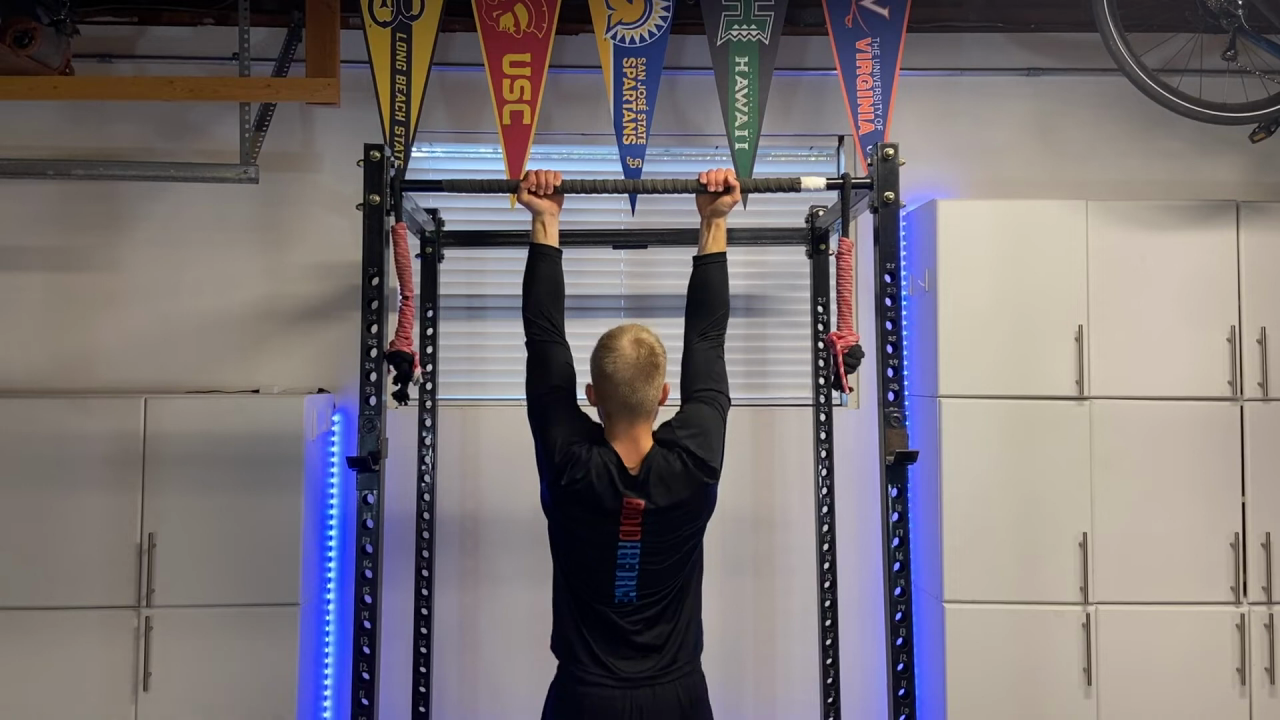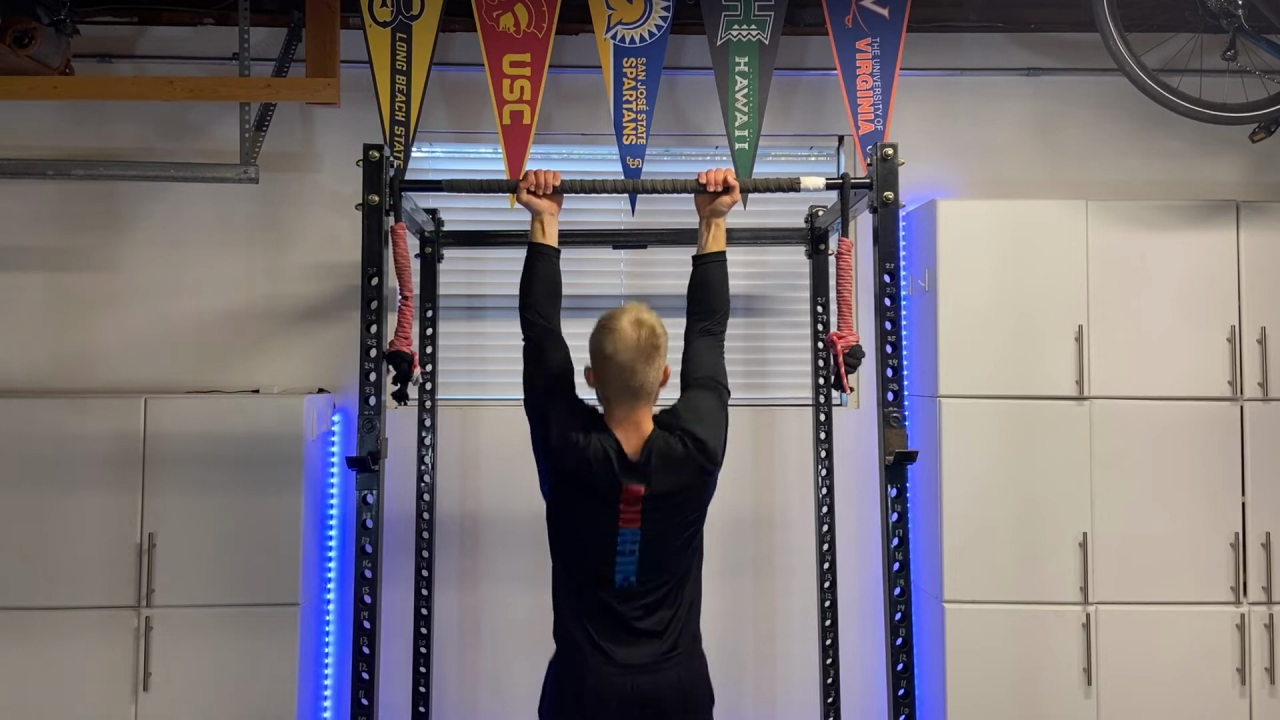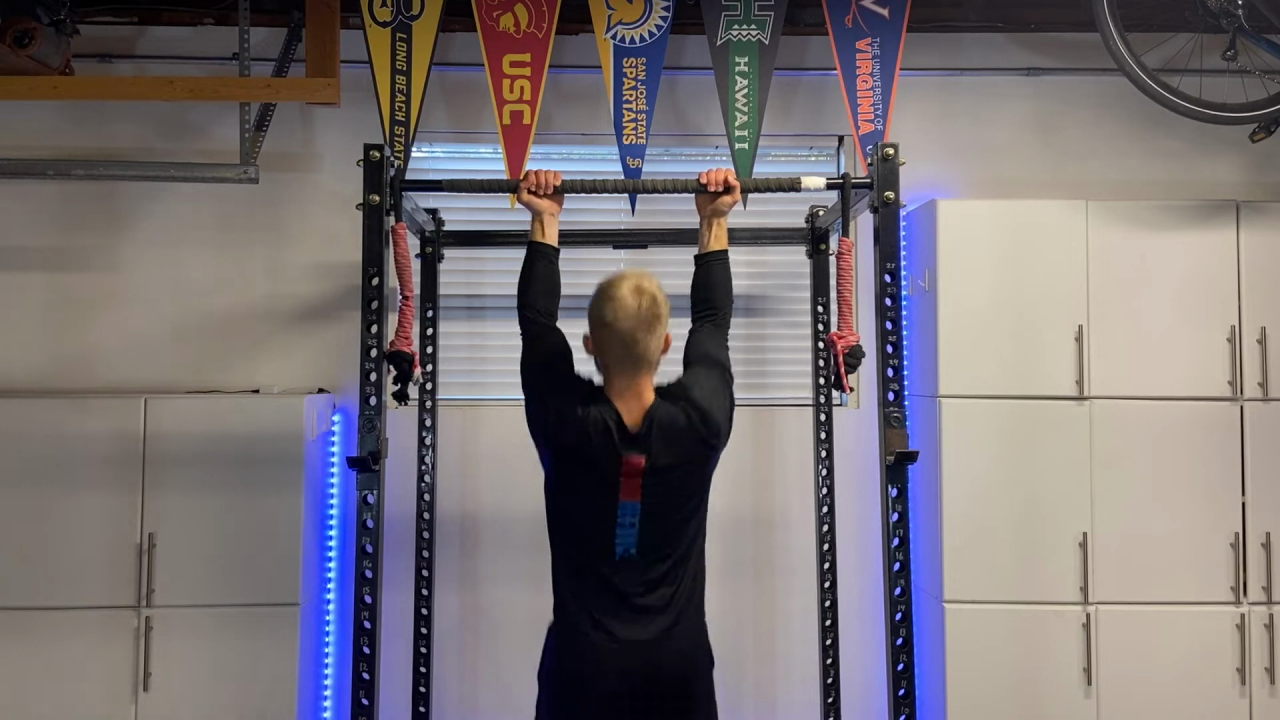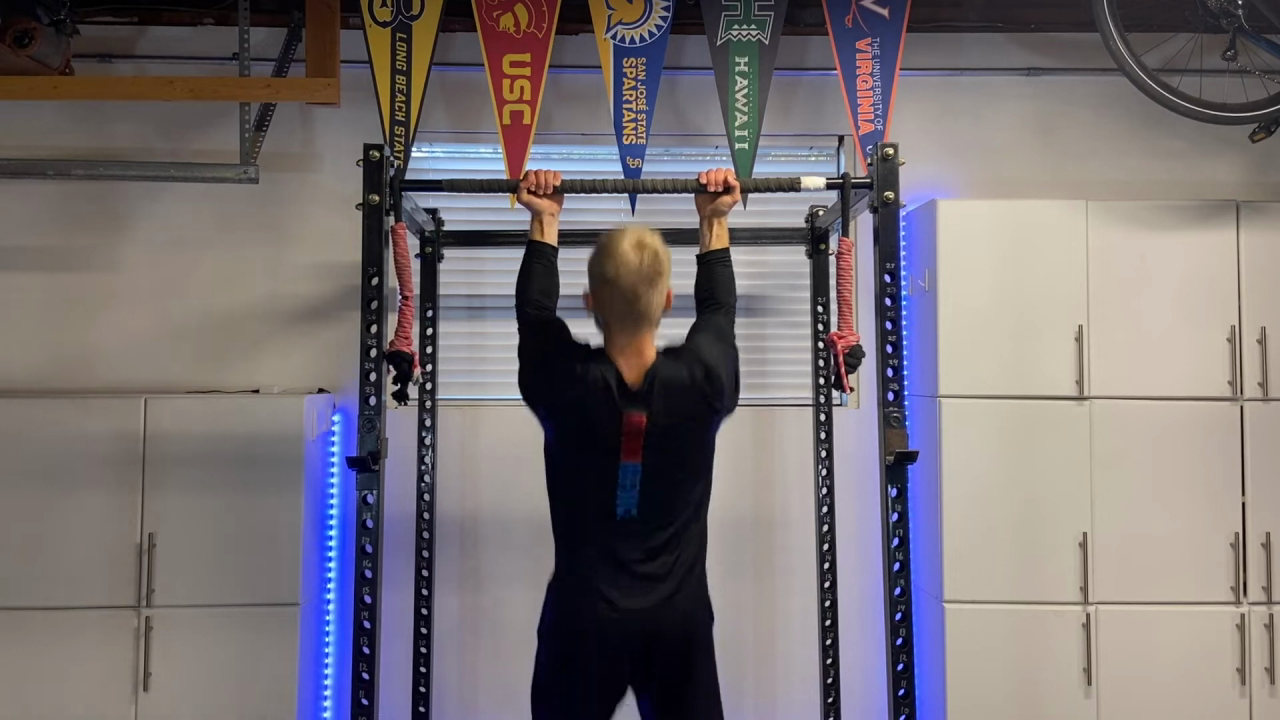
dt=0.1s
person 1, frame 1
left shoulder: (569, 465)
right shoulder: (695, 464)
left elbow: (544, 337)
right elbow: (706, 336)
left wrist: (545, 223)
right wrist: (713, 224)
person 1, frame 2
left shoulder: (567, 453)
right shoulder: (695, 451)
left elbow: (541, 334)
right elbow: (707, 334)
left wrist: (544, 222)
right wrist: (713, 223)
person 1, frame 3
left shoulder: (564, 422)
right shoulder: (699, 422)
left elbow: (537, 325)
right elbow: (713, 322)
left wrist: (544, 224)
right wrist: (714, 223)
left hip: (584, 655)
right hip: (675, 651)
person 1, frame 4
left shoulder: (565, 385)
right shoulder: (701, 383)
left elbow: (534, 316)
right elbow: (717, 316)
left wrist: (544, 222)
right wrist: (715, 222)
left hip: (583, 621)
right hip: (676, 618)
